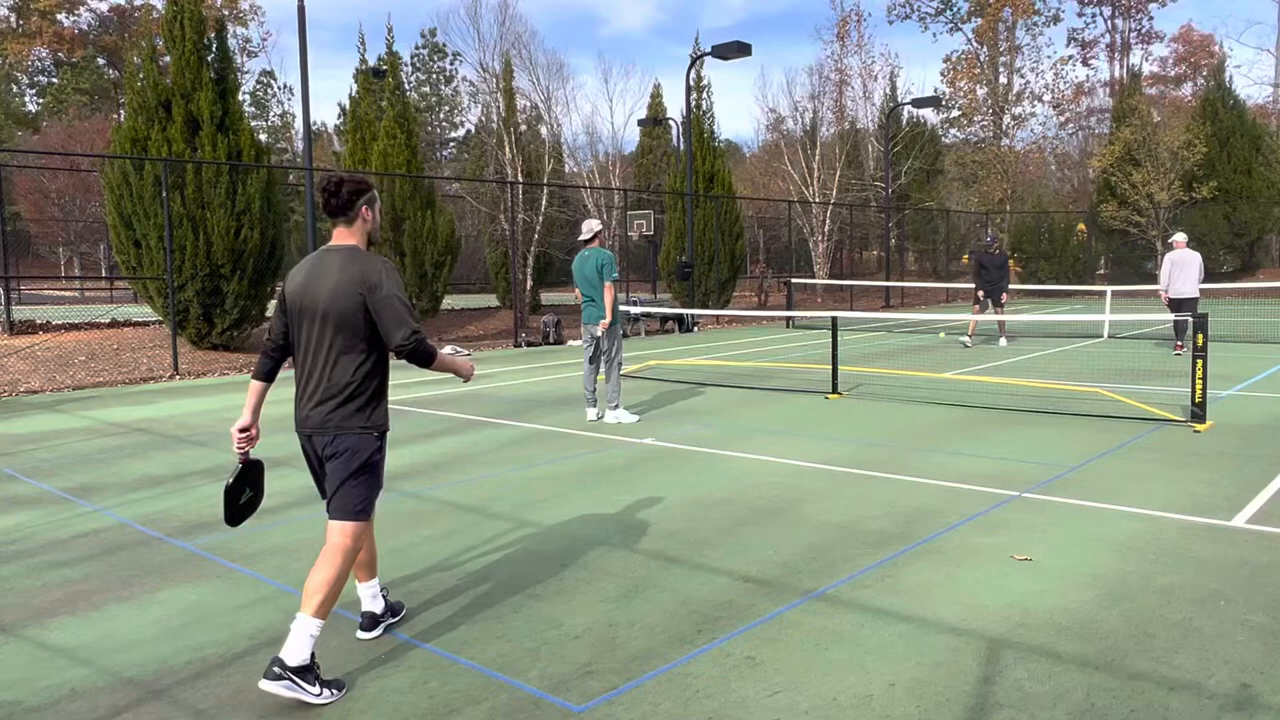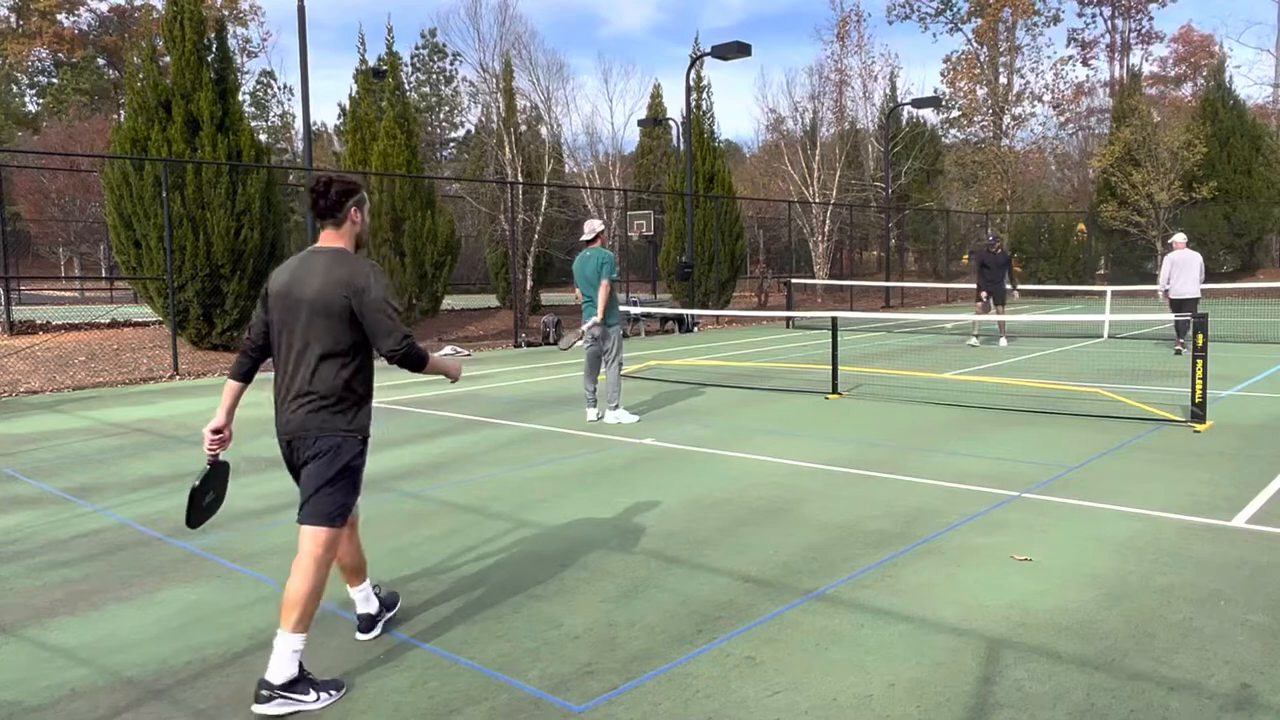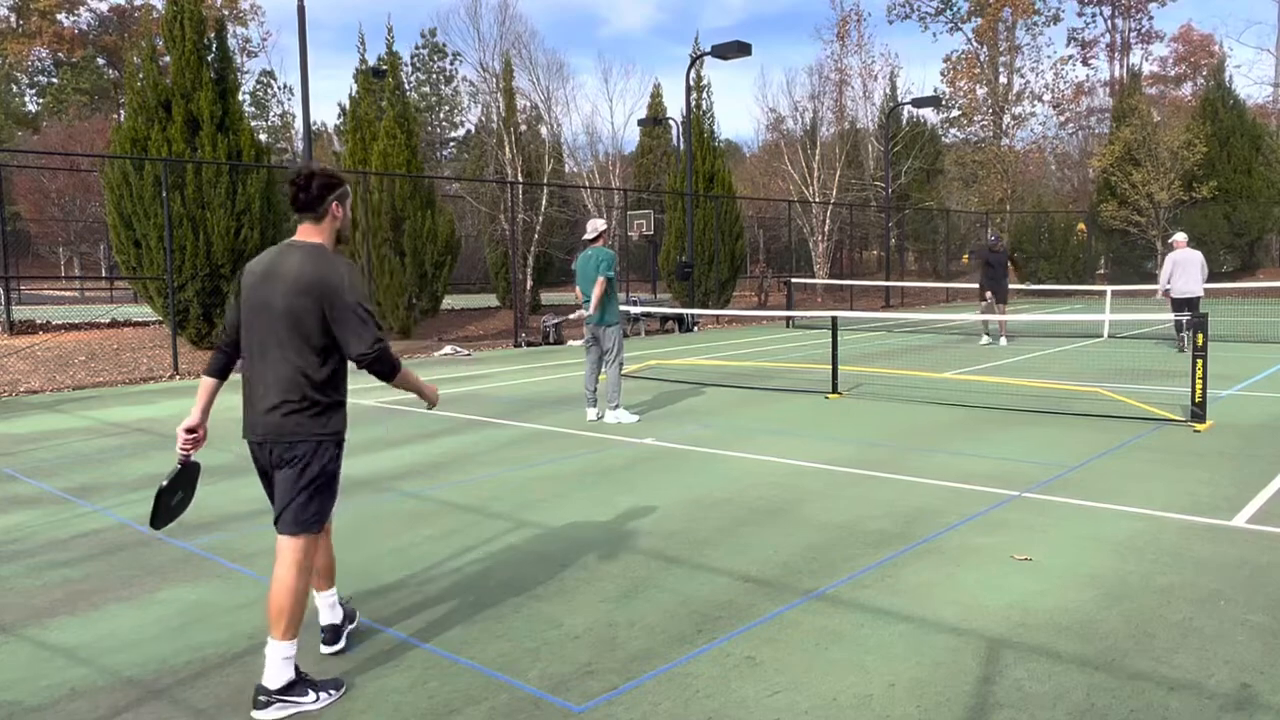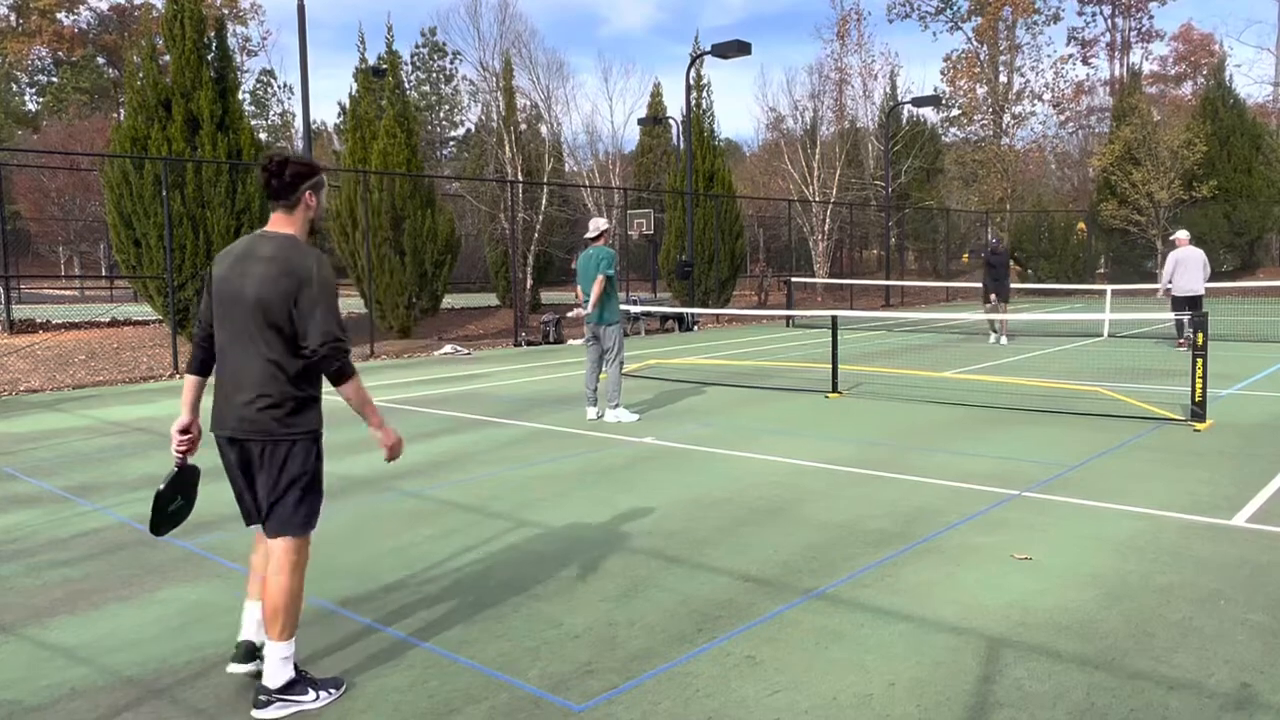
dt=0.1s
person 1, frame 1
left shoulder: (298, 274)
right shoulder: (375, 272)
left elbow: (271, 350)
right elbow: (410, 345)
left wrist: (249, 415)
right wrist: (457, 365)
left hip: (312, 424)
right hip: (354, 426)
left knee: (357, 517)
right knee: (345, 534)
left ankle: (375, 608)
right ankle: (292, 661)
person 1, frame 2
left shoulder: (283, 275)
right shoulder: (362, 274)
left elbow: (251, 351)
right elbow: (399, 349)
left wrist: (223, 415)
right wrist: (445, 367)
left hip: (292, 427)
right hip: (335, 428)
left knee: (341, 517)
right knee: (318, 543)
left ankle: (369, 607)
person 1, frame 3
left shoulder: (256, 269)
right shoulder: (337, 273)
left elbow: (225, 348)
right elbow: (372, 355)
left wrist: (198, 415)
right wrist: (422, 387)
left hip: (260, 429)
right hip: (307, 432)
left knee: (306, 532)
right knee: (300, 546)
left ankle: (332, 619)
person 1, frame 4
left shoulder: (227, 258)
right shoulder: (308, 264)
left elbow: (203, 346)
right elbow: (330, 357)
left wrist: (188, 413)
right wrist: (378, 424)
left hip: (232, 425)
right hip: (285, 427)
left knee: (270, 533)
right knee: (286, 546)
left ankle: (250, 642)
person 2, frame 1
left shoulder: (577, 260)
right shoulder: (606, 256)
right elbow: (608, 289)
right wrist: (608, 316)
left hip: (588, 320)
right hip: (605, 320)
left knee: (590, 365)
right knee: (612, 365)
left ankle: (591, 409)
right ankle: (613, 410)
person 2, frame 2
left shoulder: (578, 260)
right shoulder: (606, 256)
right elbow: (605, 286)
right wrist: (600, 314)
left hip: (588, 319)
right hip: (607, 320)
left knee: (591, 365)
right knee: (612, 365)
left ankle: (591, 409)
right ankle: (613, 410)
person 2, frame 3
left shoulder: (580, 258)
right shoulder: (607, 254)
right elbow: (600, 283)
right wrist: (591, 309)
left hip: (590, 321)
right hip: (608, 319)
left knee: (592, 365)
right knee: (613, 365)
left ankle: (592, 409)
right ankle: (613, 410)
person 2, frame 4
left shoulder: (582, 257)
right shoulder: (608, 253)
right elbow: (599, 281)
right wrist: (590, 308)
left hip: (591, 320)
right hip: (609, 318)
left knee: (592, 364)
right knee: (613, 364)
left ankle: (592, 408)
right ankle: (613, 409)
